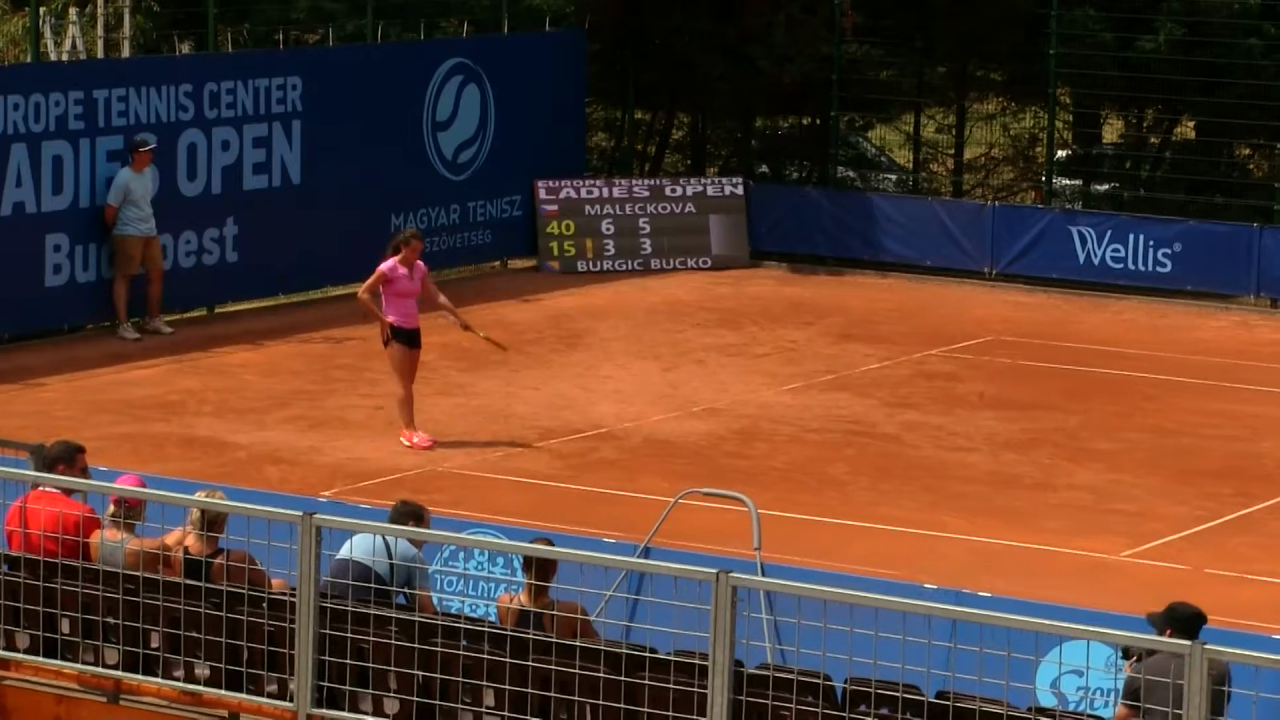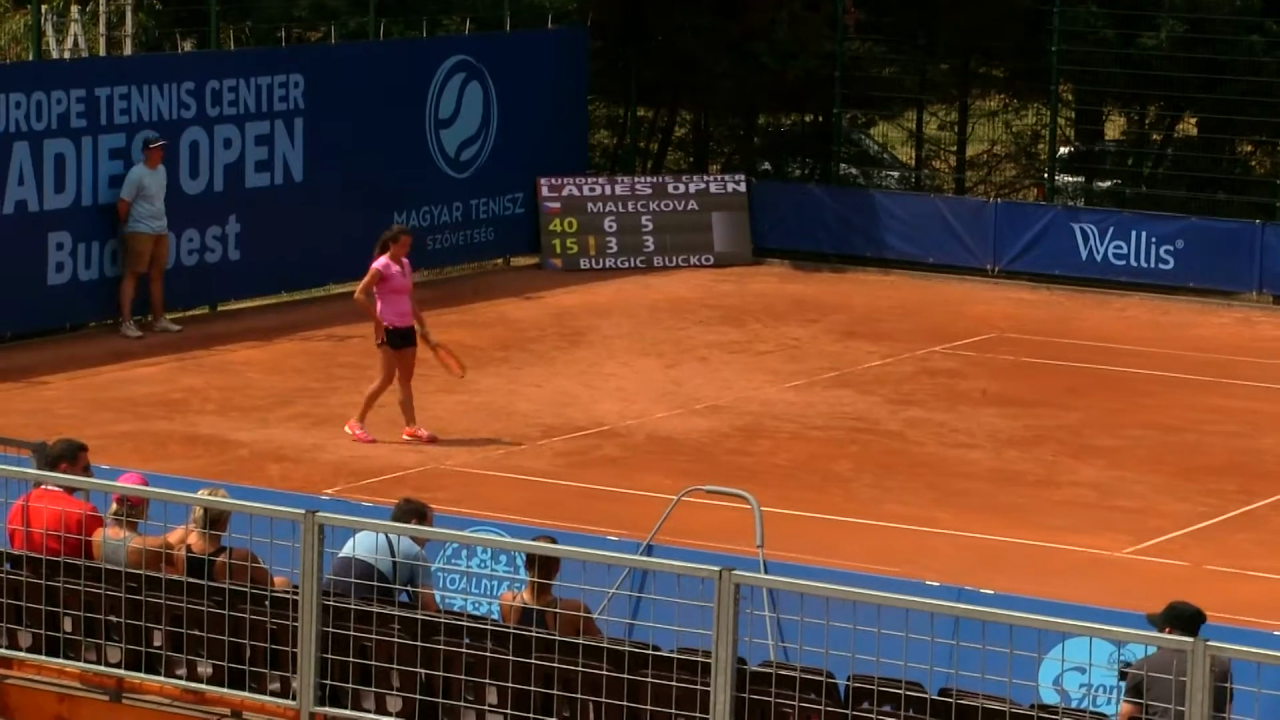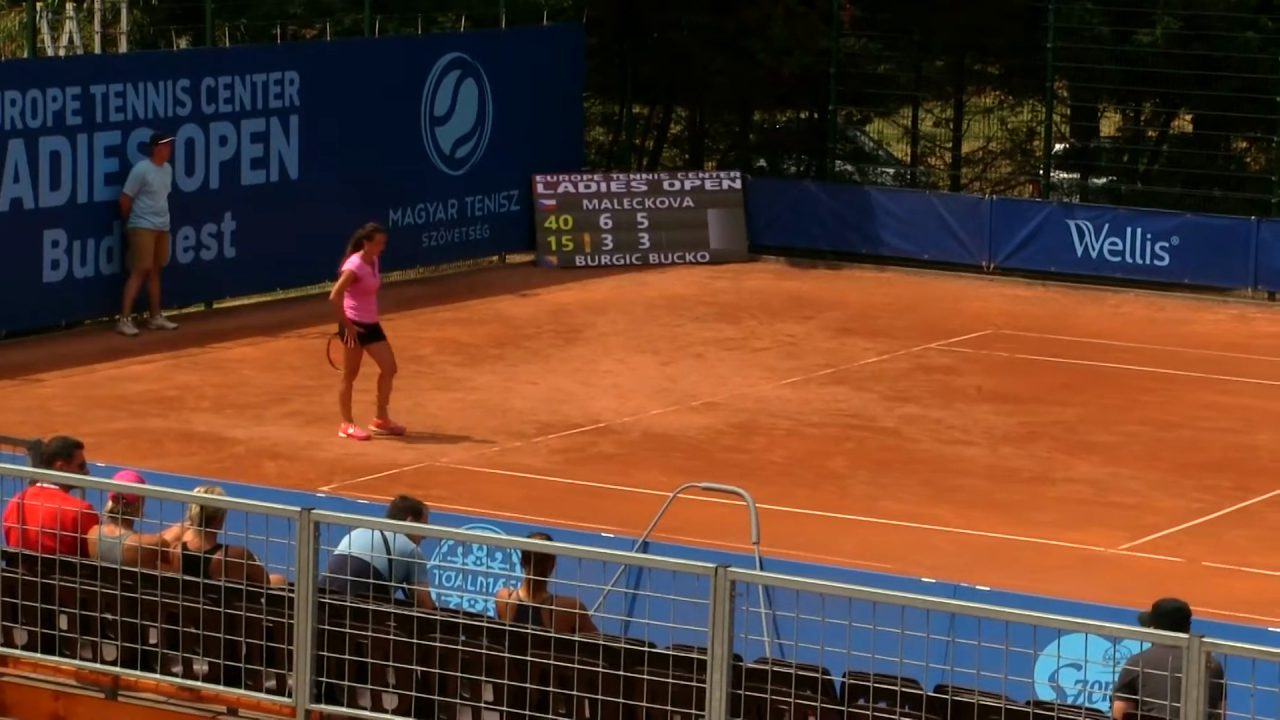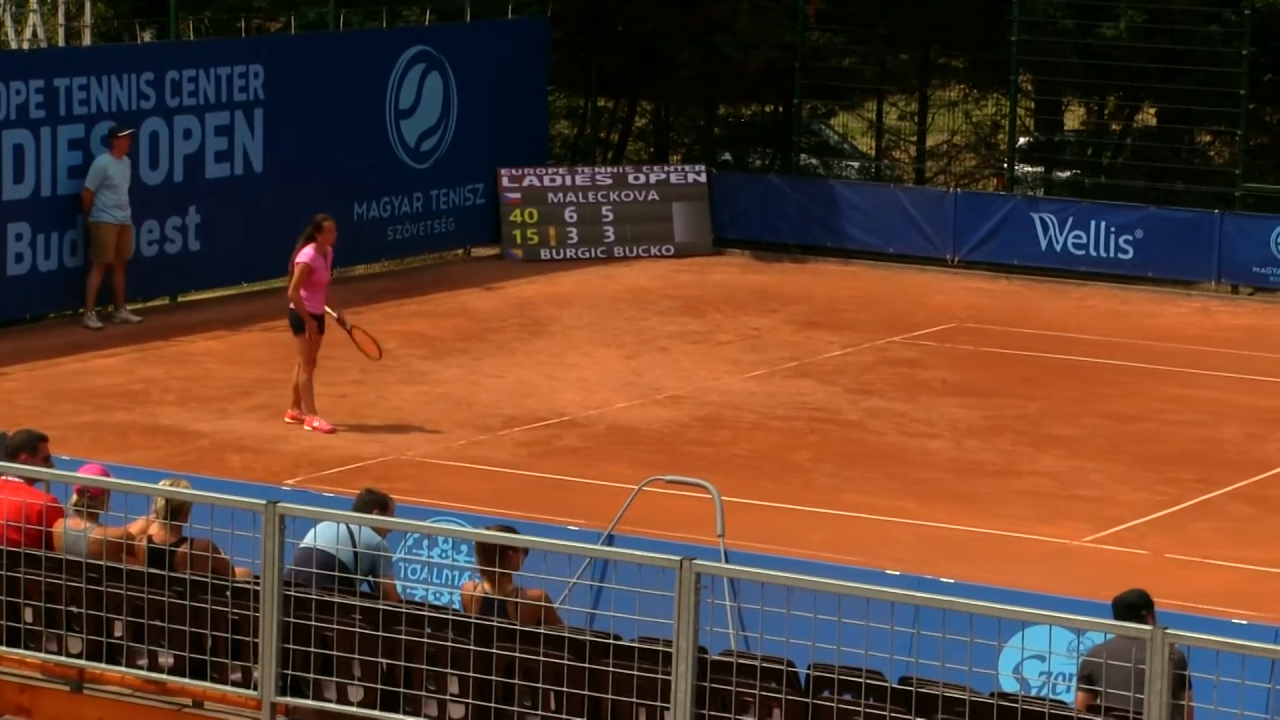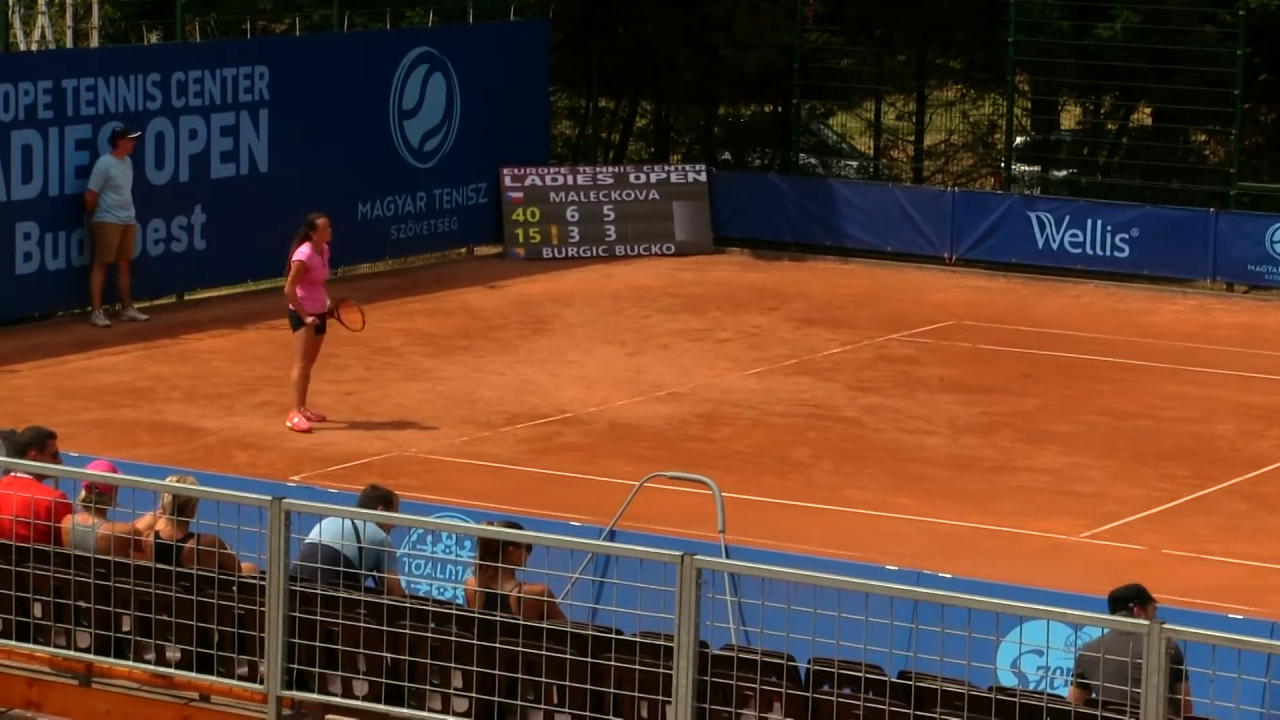
dt=0.4s
person 1, frame 1
left shoulder: (420, 268)
right shoulder: (388, 268)
left elbow: (436, 295)
right elbow: (363, 293)
left wrist: (457, 316)
right wrist: (382, 318)
left hip: (413, 329)
right hip: (394, 330)
left knee: (409, 383)
right knee: (404, 382)
left ankle: (410, 429)
right ankle: (408, 433)
person 1, frame 2
left shoulder: (405, 264)
right shoulder: (381, 266)
right elbow: (359, 294)
left wrist: (422, 325)
right wrist: (378, 321)
left hip: (407, 328)
right hip: (388, 330)
left knee: (406, 380)
right knee: (385, 380)
left ankle: (412, 428)
right ankle: (356, 423)
person 1, frame 3
left shoulder: (374, 261)
right shoulder: (353, 267)
right elbow: (334, 297)
right wrist: (347, 324)
left hip: (372, 324)
right hip: (354, 326)
left knee: (389, 369)
right knee: (350, 375)
left ankle: (381, 419)
right ankle: (347, 425)
person 1, frame 4
left shoulder: (328, 252)
right shoulder: (307, 257)
right elbow: (293, 292)
right wrist: (307, 320)
left hip: (317, 314)
right hip: (302, 315)
left knee: (305, 364)
right knee: (307, 365)
left ankle: (295, 410)
right ankle: (311, 416)
person 1, frame 5
left shoulder: (325, 250)
right shoulder: (303, 255)
right elbow: (289, 289)
left wrist: (327, 301)
right wrist: (305, 316)
left hip: (318, 314)
right hip: (301, 314)
left knee: (309, 362)
right knee: (302, 362)
left ankle: (302, 407)
right ankle: (294, 414)
person 2, frame 1
left shoulder: (148, 173)
right shoulder: (123, 178)
right elbow: (110, 209)
right wrist: (116, 231)
left hip: (150, 233)
right hip: (128, 235)
left knee: (156, 274)
right knee: (123, 278)
left ankle: (153, 319)
right ankle: (123, 325)
person 2, frame 2
left shoulder: (162, 171)
right shoulder: (136, 174)
right elbow: (122, 205)
left wrist: (158, 223)
right wrist: (128, 225)
left hip: (161, 230)
right hip: (140, 232)
left knee: (157, 275)
right knee: (132, 275)
left ankle: (159, 319)
right ankle: (127, 322)
person 2, frame 3
left shoulder: (168, 169)
right shoulder: (141, 169)
right elbow: (125, 199)
left wrist: (161, 221)
right wrist: (130, 222)
left hip: (162, 227)
right hip: (142, 228)
left knee: (154, 272)
right knee: (139, 272)
left ankle: (156, 317)
right ankle: (124, 319)
person 2, frame 4
left shoulder: (126, 162)
right shoulder: (102, 163)
right elbow: (87, 193)
left wrist: (123, 215)
right wrist: (91, 216)
left hip: (124, 221)
right hip: (104, 222)
left knee: (119, 266)
right knee: (99, 266)
left ankle: (120, 310)
right ankle: (89, 313)
person 2, frame 5
left shoulder: (127, 162)
right shoulder: (104, 164)
right elbow: (89, 195)
left wrist: (127, 215)
right wrist: (94, 217)
left hip: (128, 221)
right hip: (108, 222)
left knee: (124, 265)
right knee: (101, 265)
left ankle: (127, 308)
right ankle: (96, 312)
